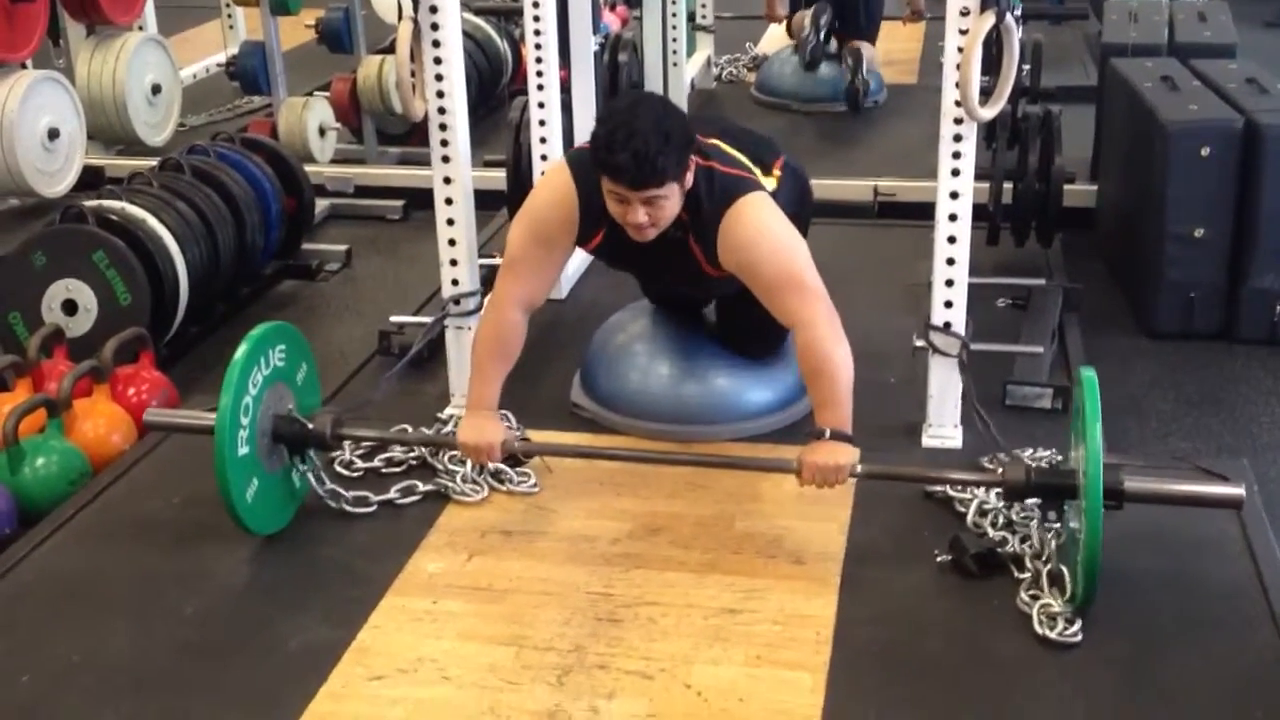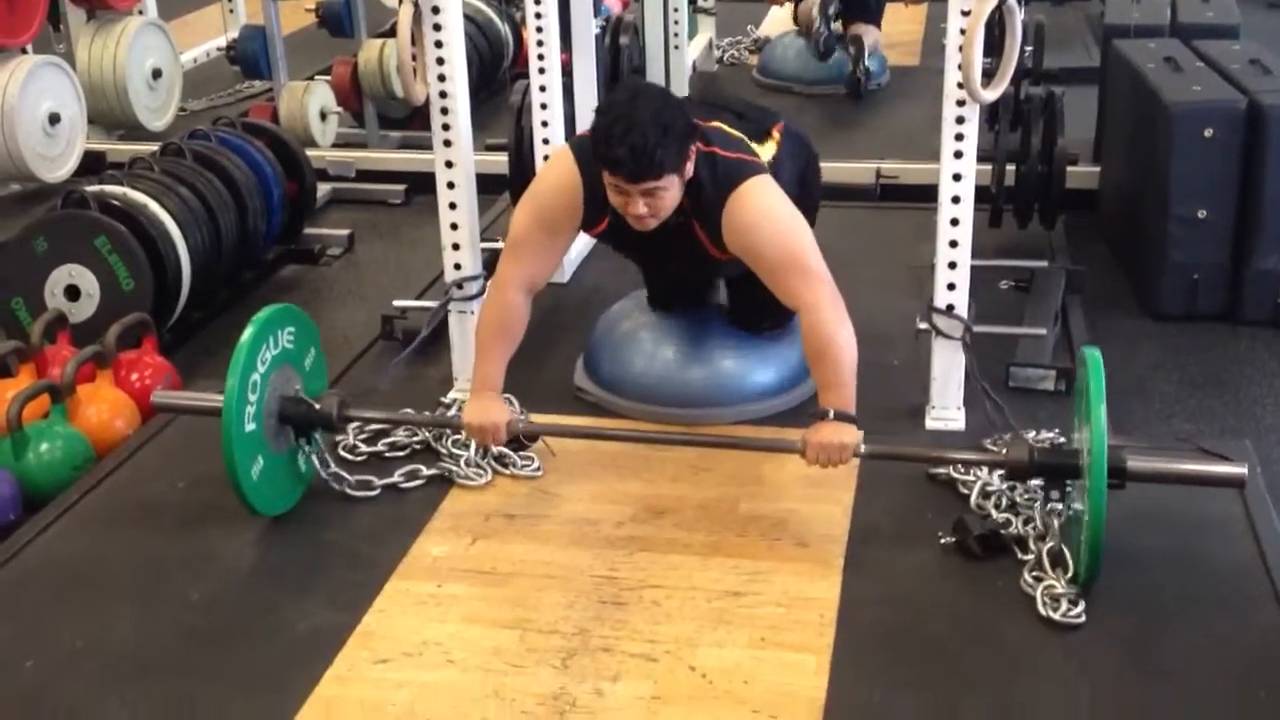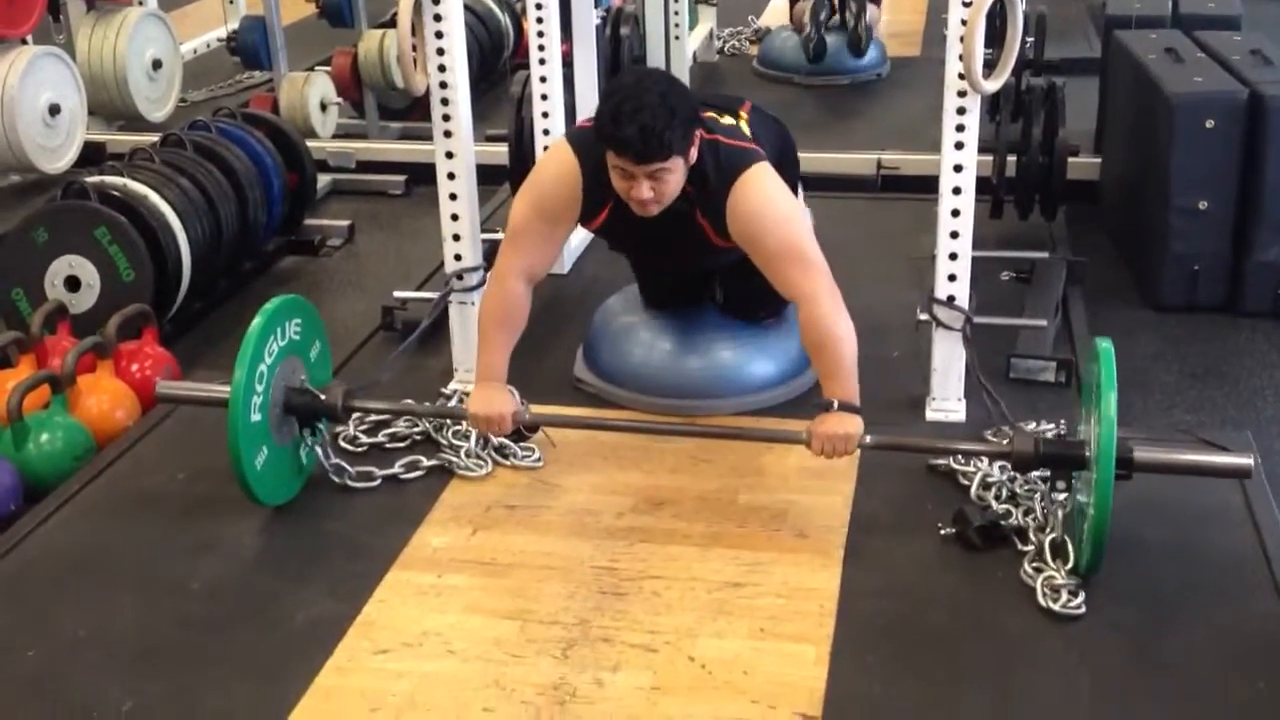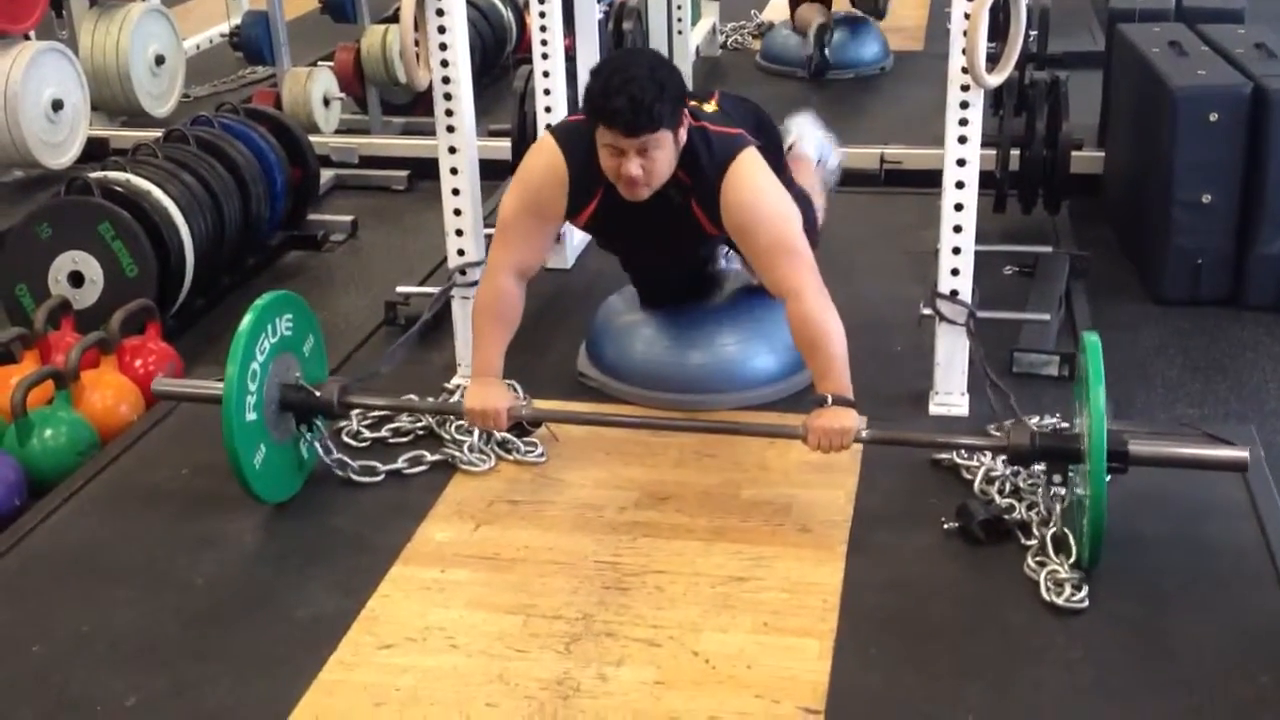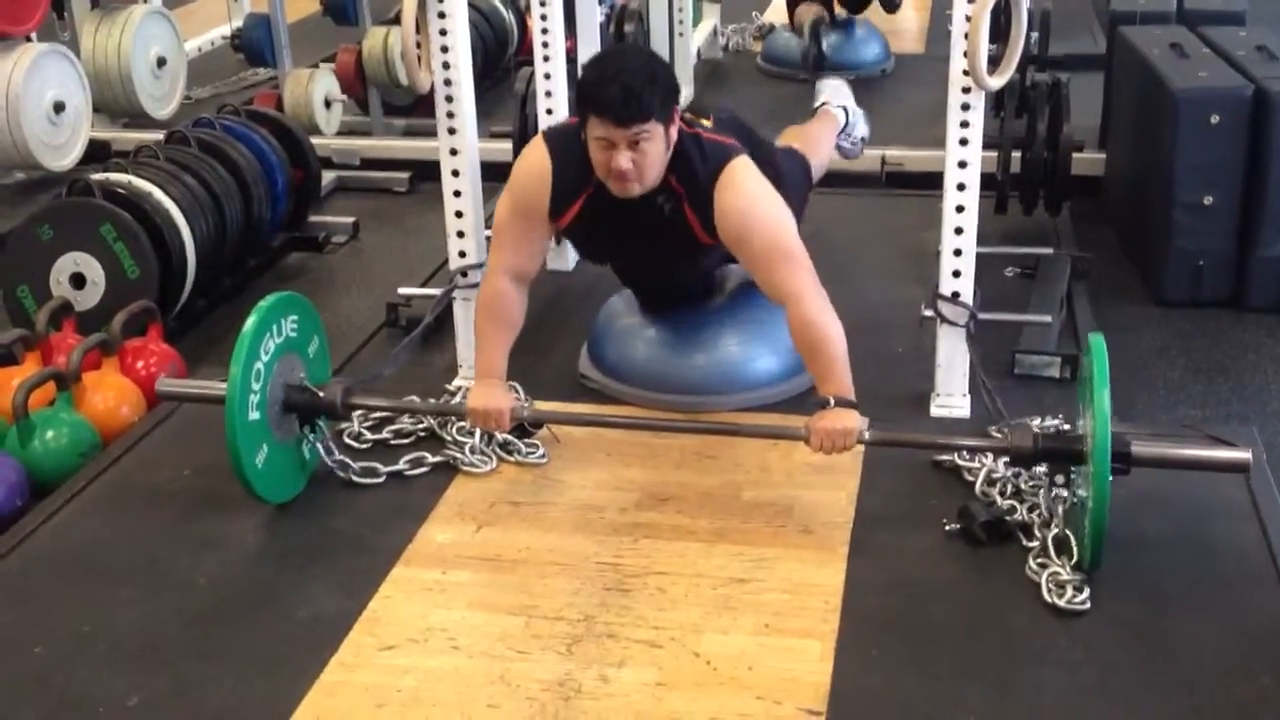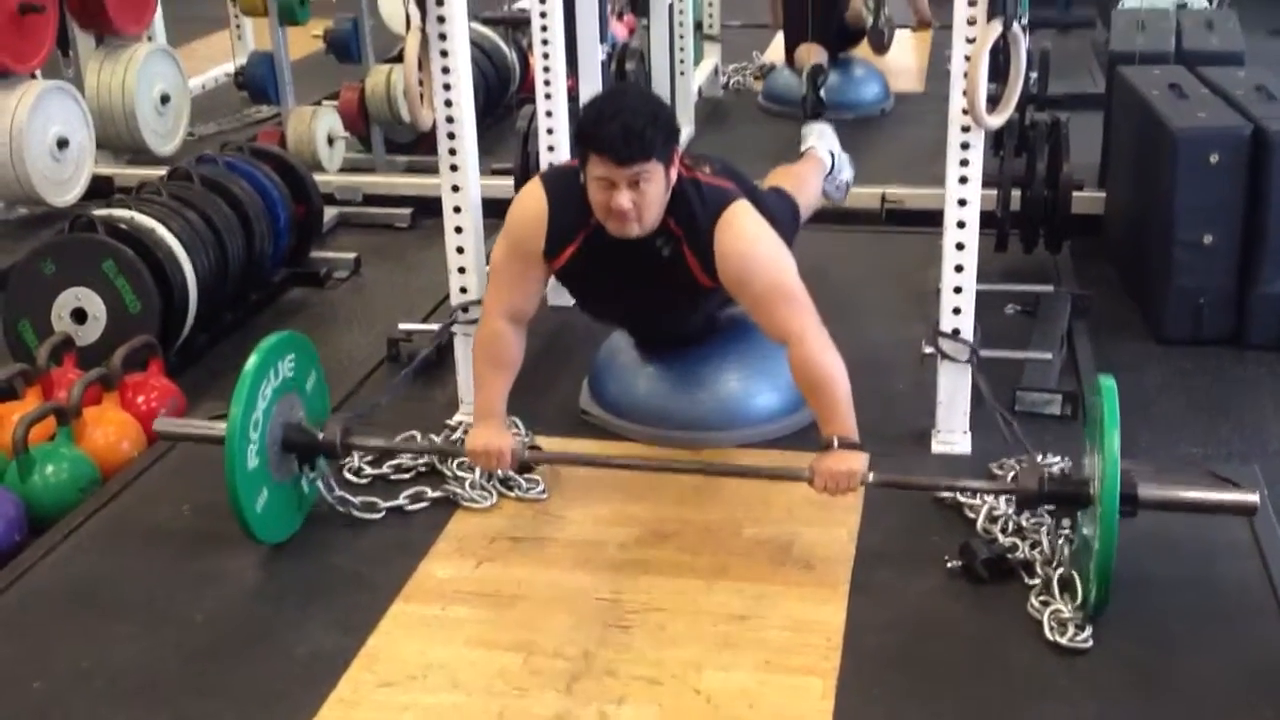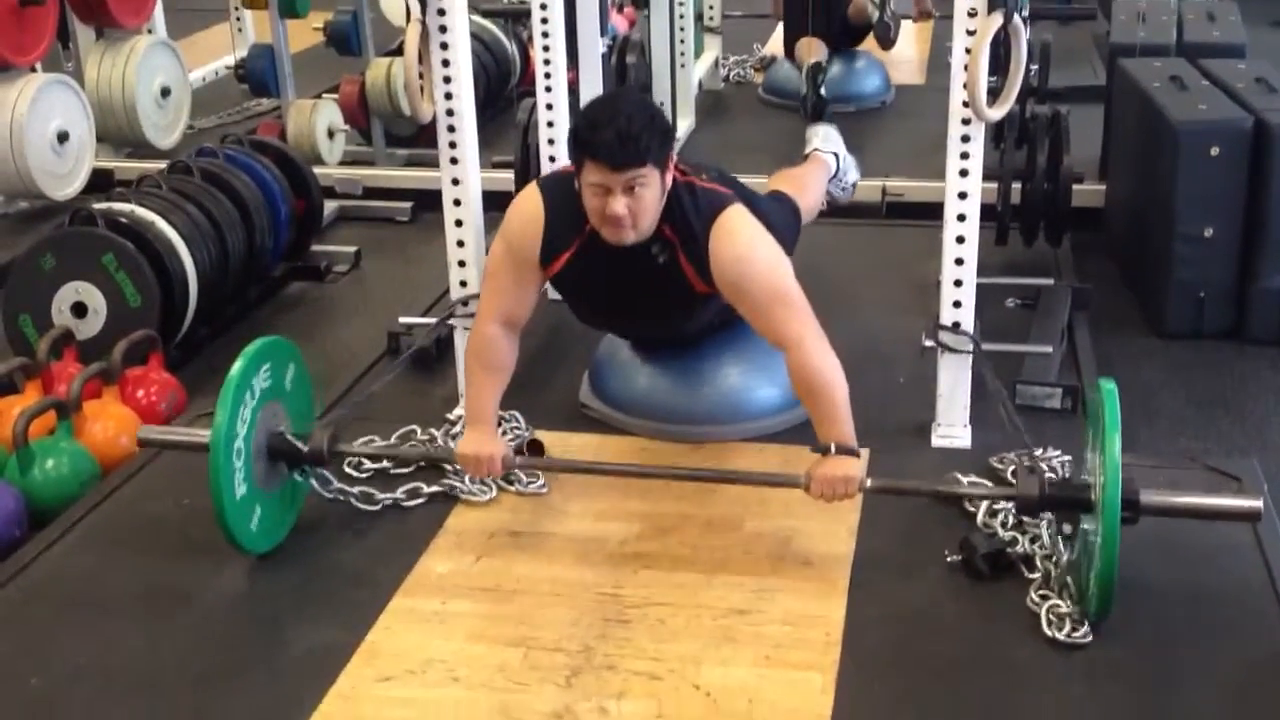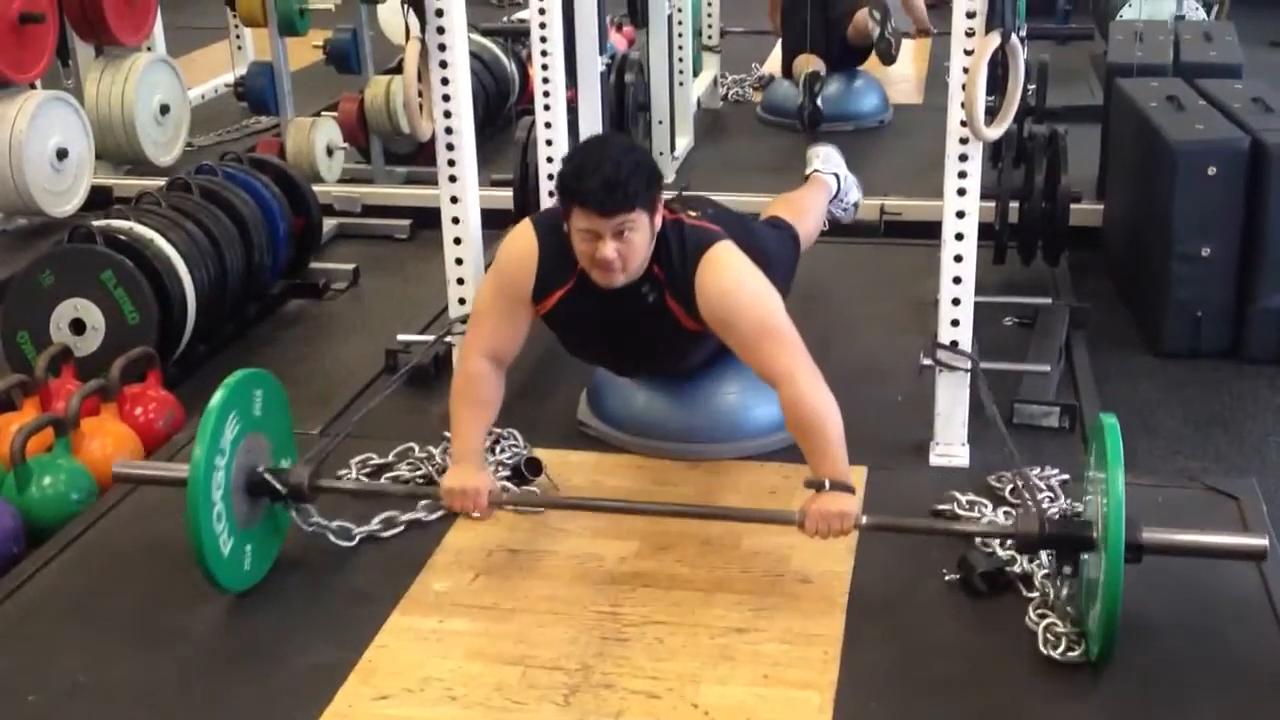
dt=0.2s
person 1, frame 1
left shoulder: (743, 215)
right shoulder: (567, 189)
left elbow: (814, 319)
right elbow: (512, 302)
left wrist: (834, 435)
right wrist: (480, 410)
left knee: (753, 343)
person 1, frame 2
left shoulder: (746, 195)
right shoulder: (571, 174)
left elbow: (819, 302)
right elbow: (515, 283)
left wrist: (837, 416)
right wrist: (485, 392)
left knee: (760, 319)
right knee: (672, 303)
person 1, frame 3
left shoulder: (746, 184)
right shoulder: (570, 165)
left elbow: (816, 293)
right elbow: (514, 274)
left wrist: (841, 407)
right wrist: (490, 382)
left knee: (755, 309)
right knee: (668, 303)
person 1, frame 4
left shoulder: (735, 167)
right shoulder: (557, 160)
left elbow: (800, 289)
right elbow: (507, 271)
left wrist: (836, 401)
right wrist: (486, 378)
right knee: (666, 300)
left ankle: (805, 147)
right ankle: (712, 259)
person 1, frame 5
left shoulder: (729, 179)
right shoulder: (546, 165)
left elbow: (799, 294)
right elbow: (507, 275)
left wrist: (838, 403)
right wrist: (489, 381)
left knee: (792, 169)
right knee: (669, 306)
left ankle: (833, 113)
person 1, frame 6
left shoulder: (728, 225)
right shoulder: (541, 208)
left elbow: (802, 335)
right elbow: (504, 318)
left wrist: (842, 444)
right wrist: (489, 421)
left knee: (780, 209)
left ankle: (820, 156)
person 1, frame 7
left shoulder: (725, 230)
right shoulder: (538, 214)
left elbow: (800, 340)
right elbow: (497, 324)
left wrist: (839, 449)
right wrist: (480, 427)
left knee: (780, 213)
left ankle: (825, 158)
person 1, frame 8
left shoulder: (714, 266)
right shoulder: (530, 251)
left elbow: (794, 374)
right elbow: (483, 359)
left wrist: (834, 485)
right wrist: (466, 462)
left knee: (778, 236)
left ankle: (825, 178)
